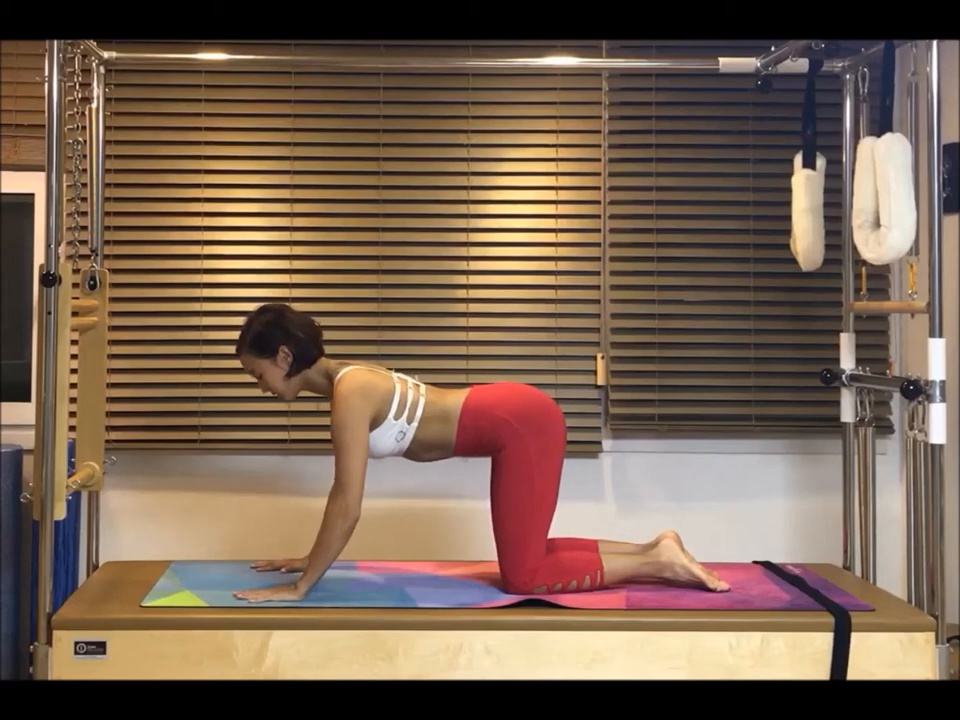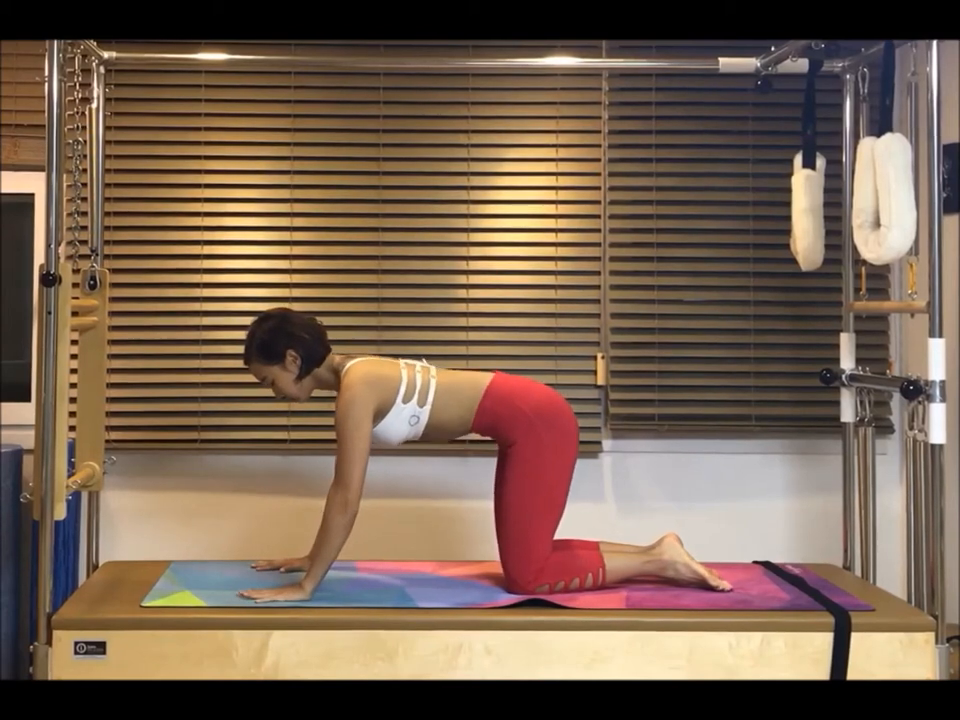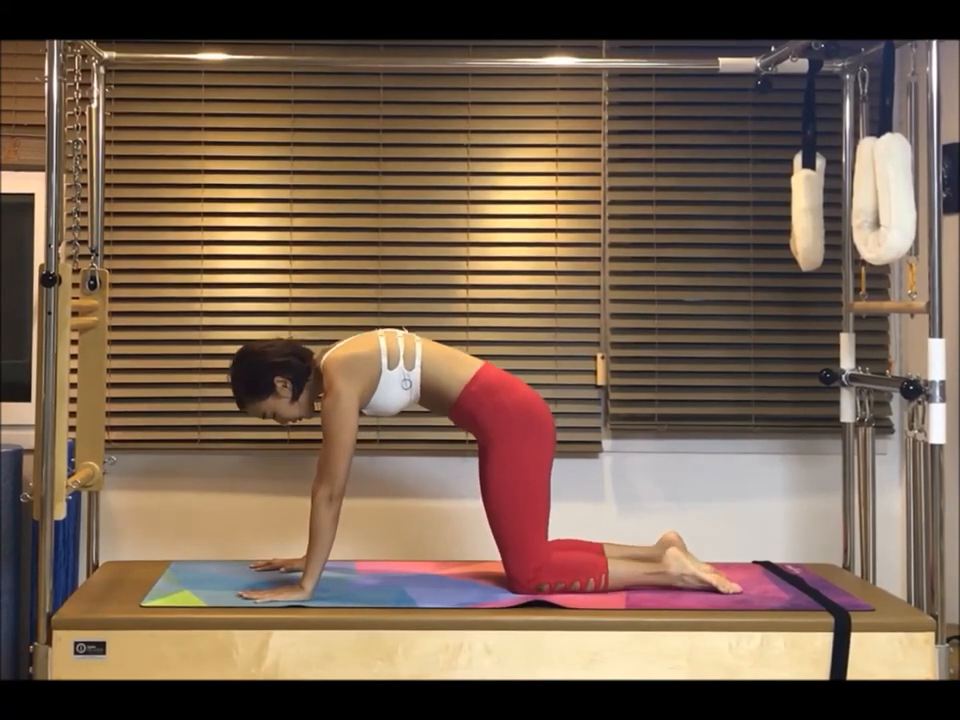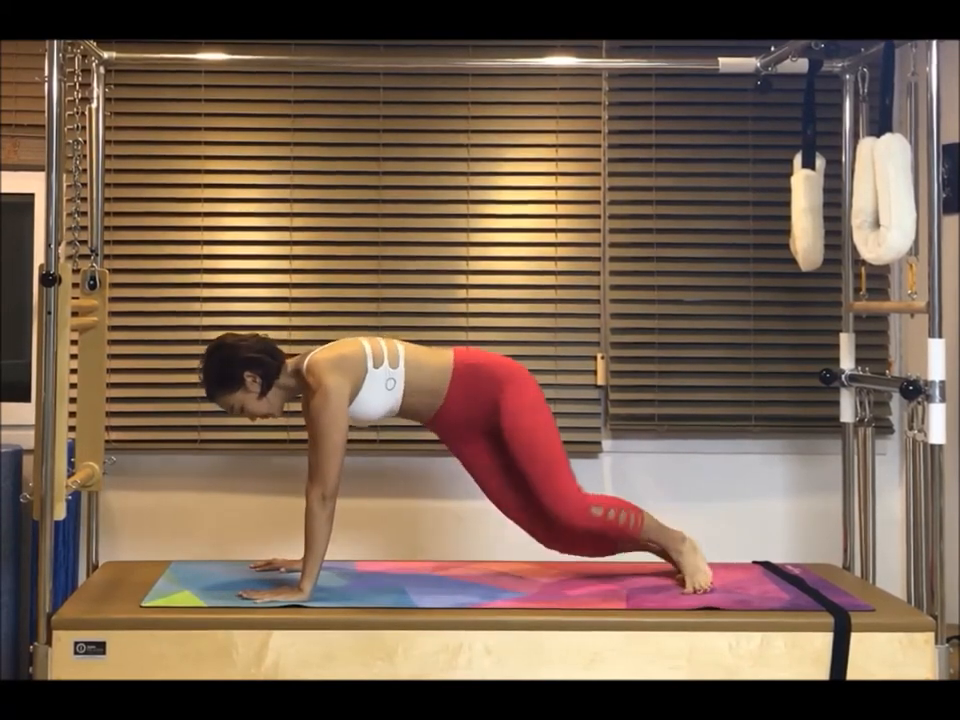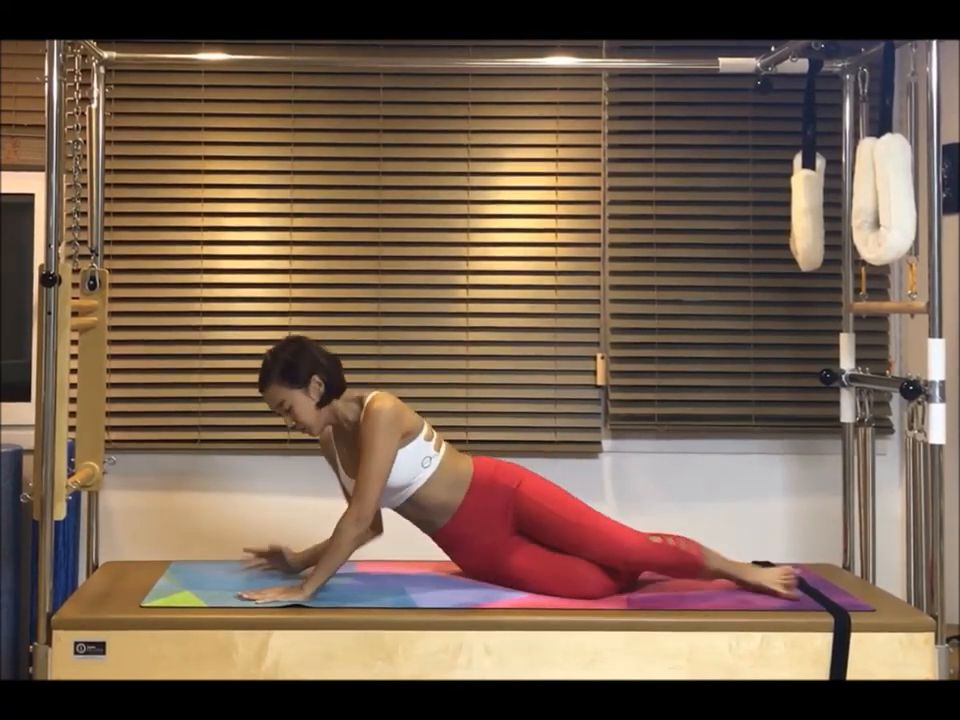
dt=1s
person 1, frame 1
left shoulder: (349, 396)
right shoulder: (348, 380)
left elbow: (348, 507)
right elbow: (344, 490)
left wrist: (300, 587)
right wrist: (311, 559)
left hip: (520, 426)
right hip: (519, 416)
left knee: (523, 577)
right knee: (524, 553)
left ankle: (657, 563)
right ankle: (652, 548)
person 1, frame 2
left shoulder: (355, 389)
right shoulder: (355, 379)
left elbow: (346, 501)
right elbow: (342, 487)
left wrist: (306, 585)
right wrist: (312, 558)
left hip: (536, 422)
right hip: (528, 420)
left knee: (526, 577)
right knee: (526, 555)
left ankle: (659, 562)
right ankle: (654, 551)
person 1, frame 3
left shoulder: (339, 379)
right shoulder: (336, 368)
left elbow: (330, 491)
right elbow: (328, 484)
left wrist: (306, 585)
right wrist: (309, 558)
left hip: (509, 417)
right hip: (505, 415)
left knee: (529, 576)
right knee: (527, 555)
left ankle: (666, 571)
right ankle: (658, 551)
person 1, frame 4
left shoulder: (325, 378)
right shoulder: (309, 385)
left elbow: (324, 494)
right elbow: (318, 485)
left wrist: (305, 586)
right wrist: (306, 559)
left hip: (496, 386)
right hip: (462, 422)
left knee: (565, 507)
right knee: (551, 533)
left ankle: (674, 541)
right ankle: (655, 544)
person 1, frame 5
left shoulder: (378, 411)
right shoulder: (331, 441)
left elbow: (358, 516)
right elbow: (367, 526)
left wrist: (304, 589)
right wrist: (298, 560)
left hip: (503, 492)
right hip: (476, 549)
left knee: (624, 550)
left ankle: (732, 569)
right ankle: (652, 568)
